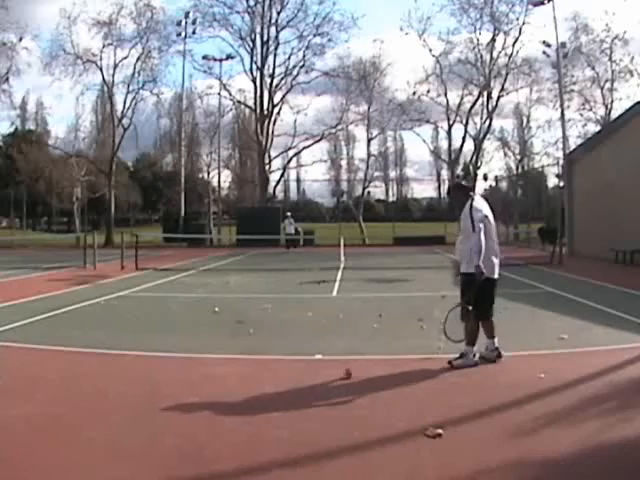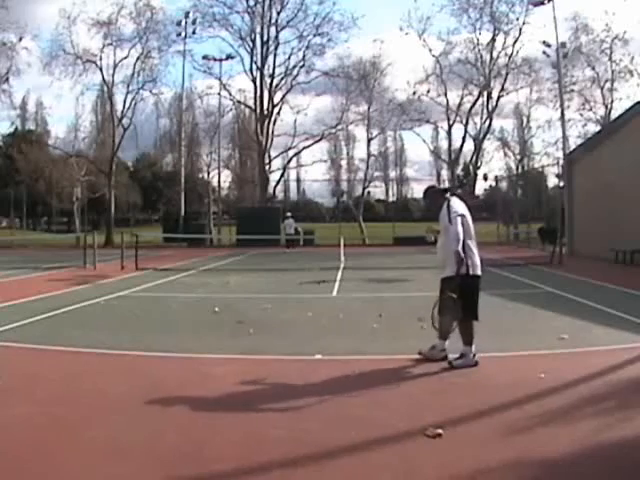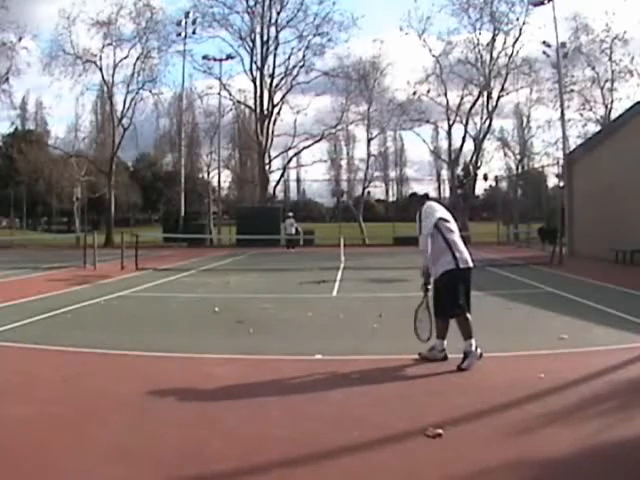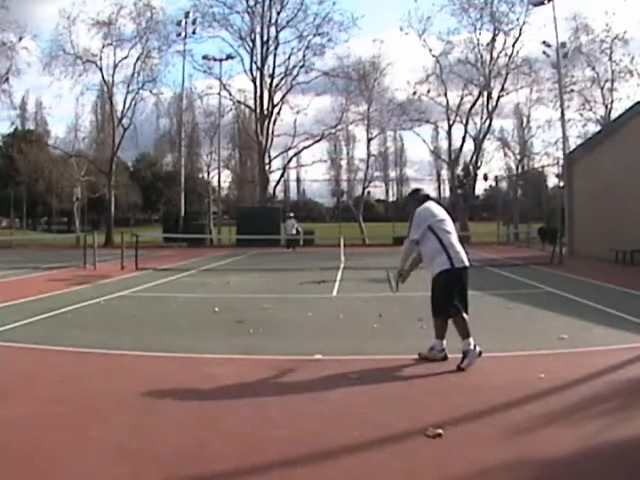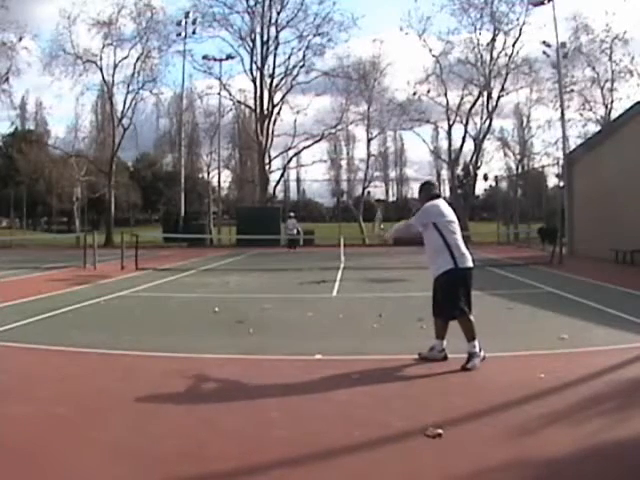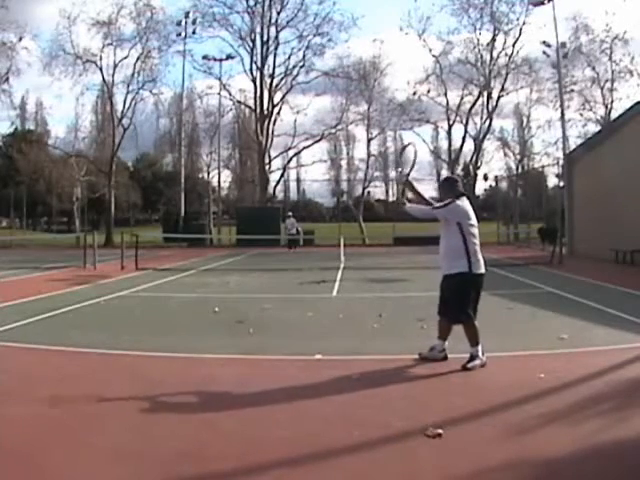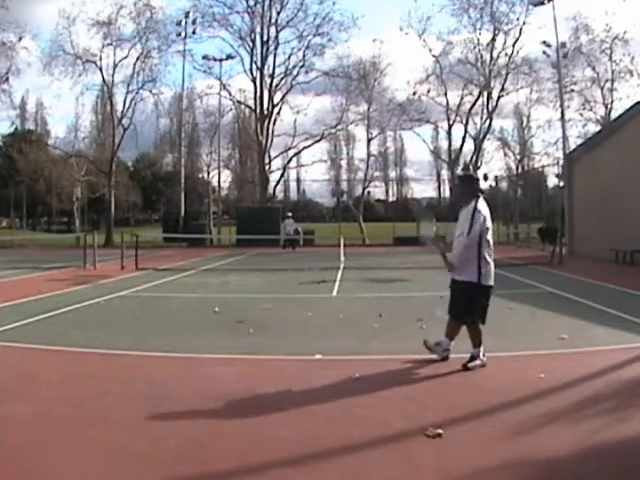
dt=0.7s
person 1, frame 1
left shoulder: (472, 207)
right shoulder: (476, 205)
left elbow: (477, 237)
left wrist: (477, 264)
right wrist: (461, 263)
left hip: (477, 270)
right hip: (478, 268)
left knee: (471, 313)
right knee: (482, 312)
left ankle: (469, 354)
right ankle: (492, 348)
person 1, frame 2
left shoulder: (450, 206)
right shoulder: (449, 206)
left elbow: (455, 229)
left wrist: (457, 251)
right wrist: (437, 234)
left hip: (462, 269)
right hip: (452, 269)
left knee: (463, 314)
right knee: (446, 310)
left ankle: (469, 355)
right ankle: (440, 348)
person 1, frame 3
left shoulder: (426, 209)
right shoulder: (432, 211)
left elbow: (424, 237)
left wrist: (425, 265)
right wrist: (429, 274)
left hip: (454, 267)
right hip: (445, 268)
left knee: (458, 308)
right knee: (440, 309)
left ankle: (472, 348)
right ankle: (439, 348)
person 1, frame 4
left shoulder: (422, 211)
right shoulder: (430, 212)
left elbow: (411, 242)
right elbow: (422, 249)
left wrist: (402, 266)
right wrist: (408, 270)
left hip: (450, 266)
right hip: (444, 268)
left knee: (454, 308)
right knee: (439, 309)
left ankle: (470, 347)
right ankle: (439, 349)
person 1, frame 5
left shoulder: (431, 208)
right shoulder: (437, 209)
left elbow: (408, 226)
right elbow: (416, 230)
left wrist: (389, 235)
right wrist: (394, 234)
left hip: (455, 268)
right hip: (446, 268)
left knee: (459, 310)
right knee: (440, 310)
left ankle: (475, 350)
right ankle: (439, 349)
person 1, frame 6
left shoulder: (457, 206)
right shoulder: (454, 207)
left elbow: (427, 212)
right elbow: (432, 207)
left wrist: (406, 206)
right wrist: (414, 190)
left hip: (466, 271)
right hip: (453, 270)
left knee: (464, 315)
right knee: (446, 312)
left ankle: (478, 354)
right ankle: (439, 349)
person 1, frame 7
left shoulder: (477, 210)
right shoulder: (467, 208)
left elbow: (467, 241)
left wrist: (452, 262)
right wrist: (453, 261)
left hip: (475, 277)
right hip: (463, 275)
left knee: (470, 319)
right knee: (456, 314)
left ankle: (479, 355)
right ankle: (444, 347)
